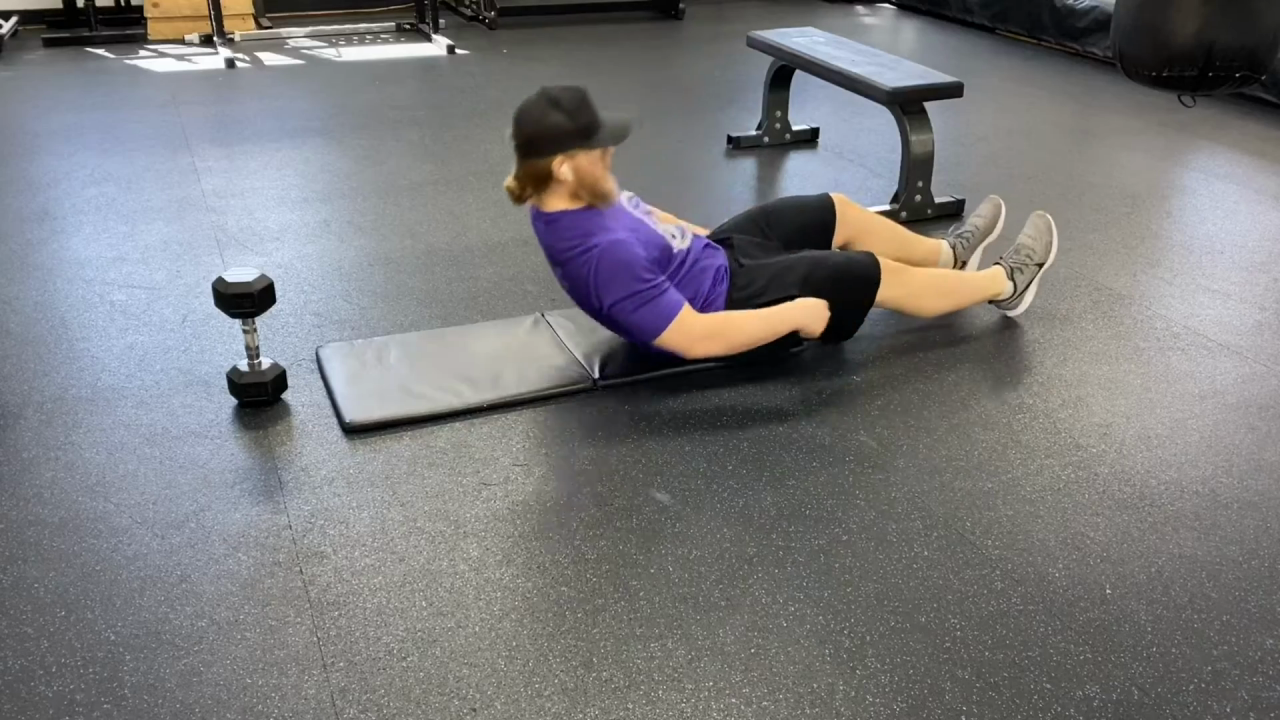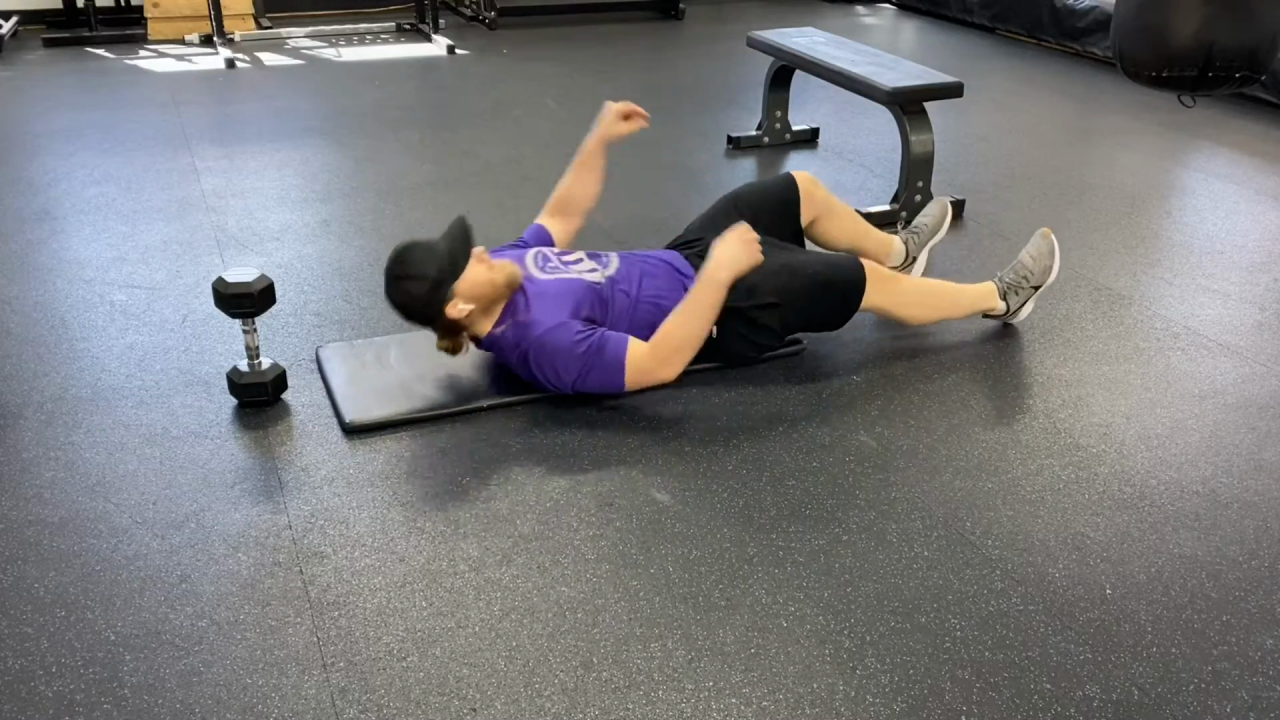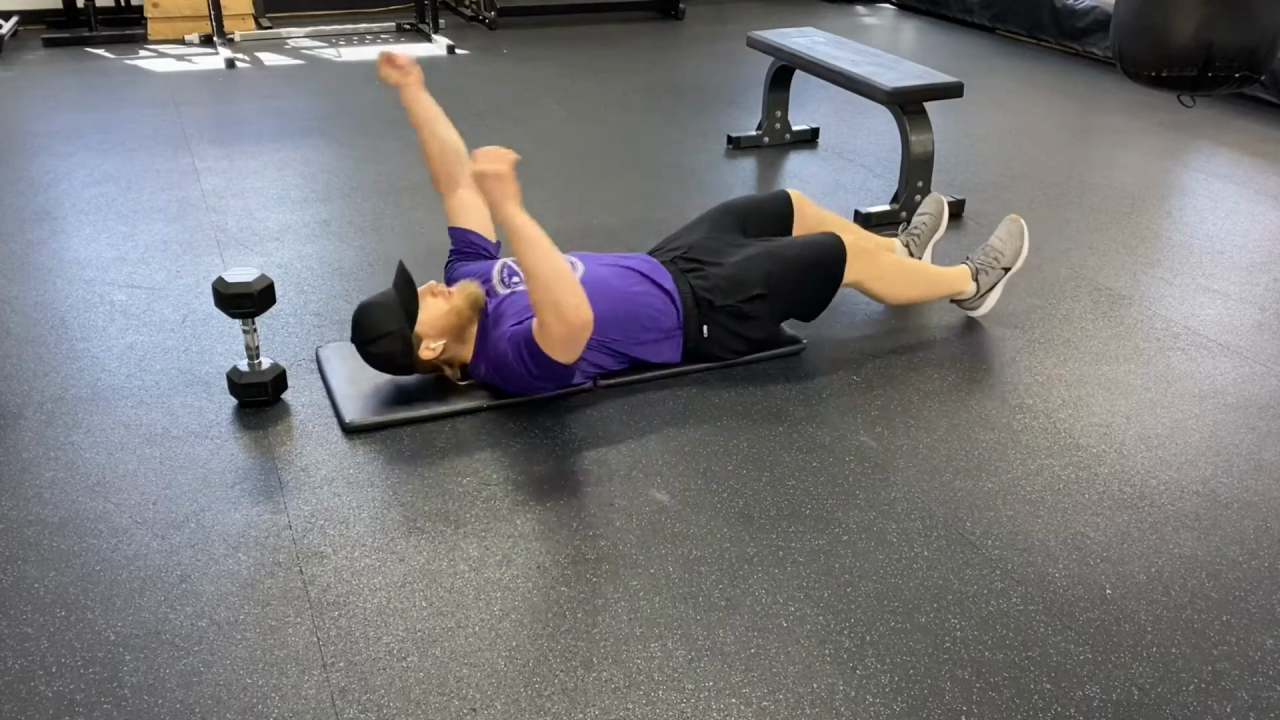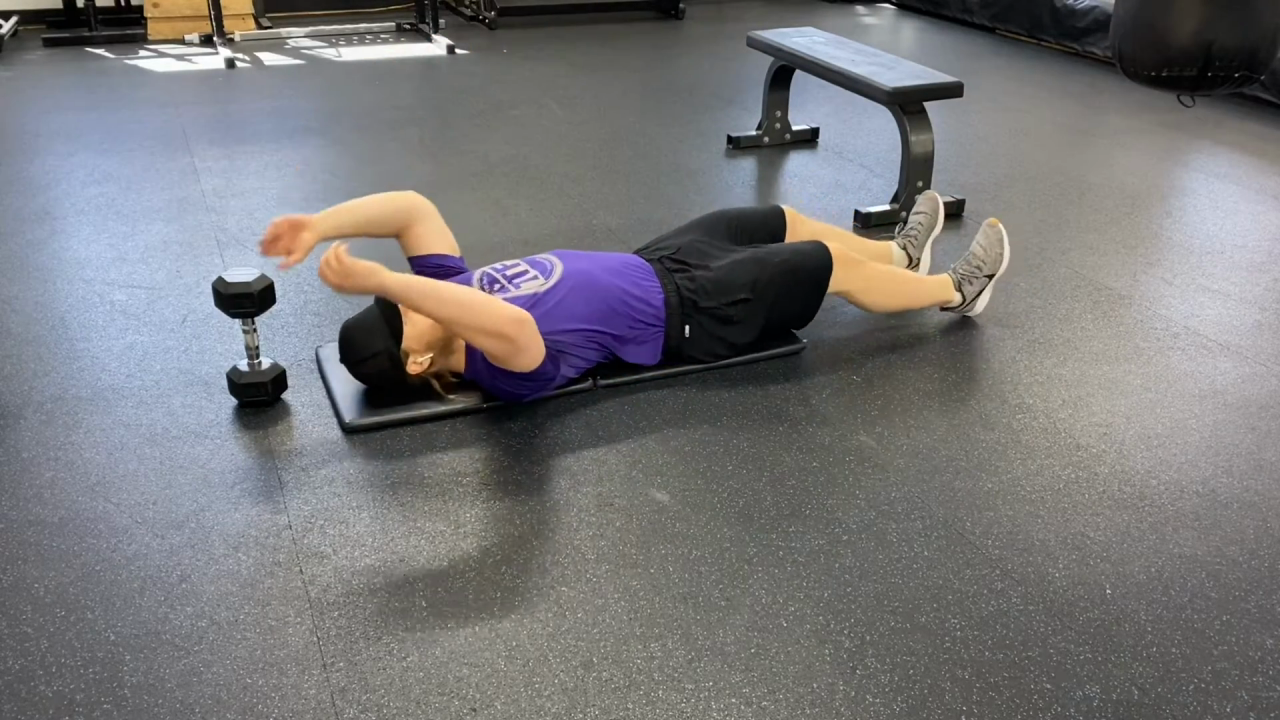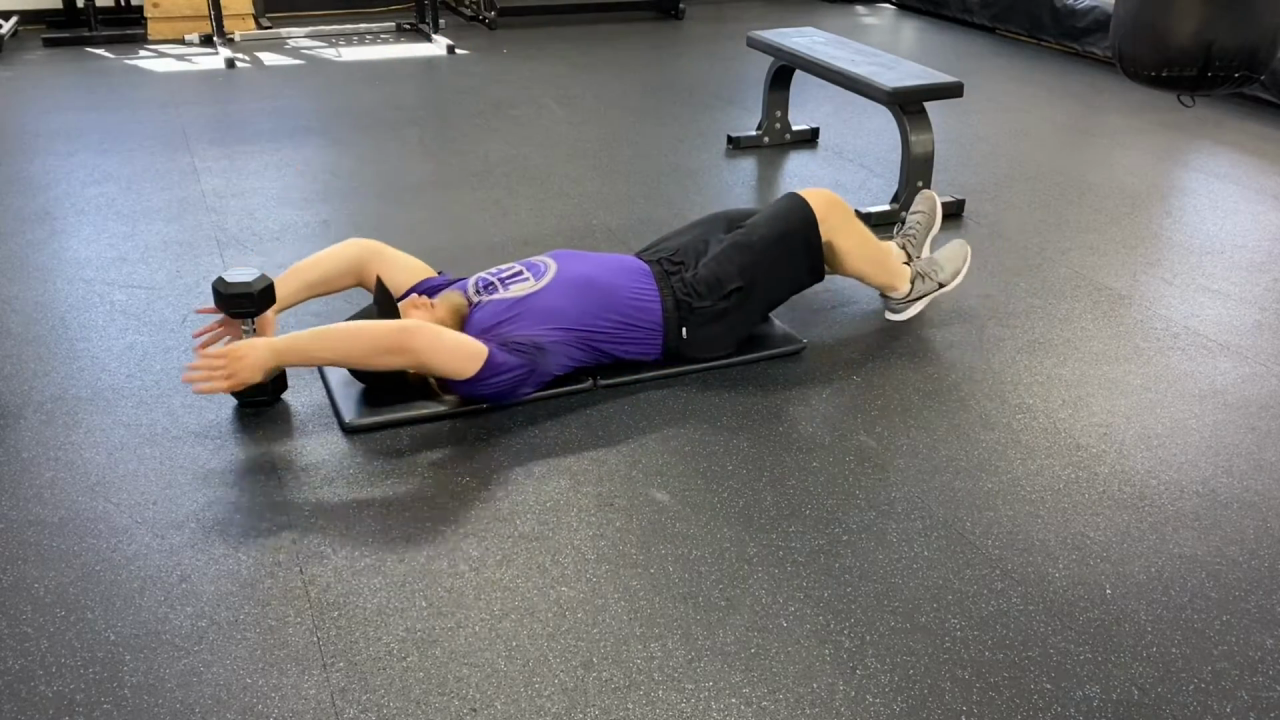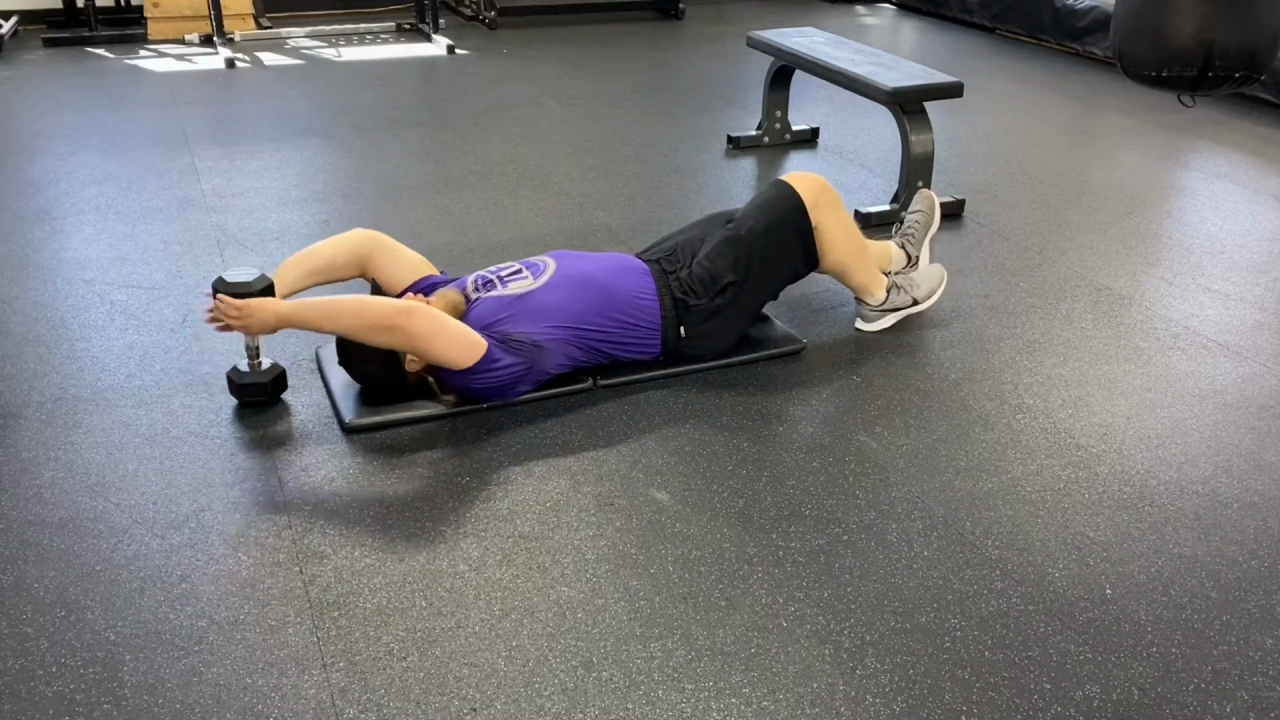
dt=0.4s
person 1, frame 1
left shoulder: (563, 197)
right shoulder: (600, 254)
right elbow: (696, 339)
left wrist: (703, 234)
right wrist: (796, 312)
left hip: (712, 258)
right hip: (723, 300)
left knee: (839, 211)
right knee: (878, 276)
left ankle: (947, 256)
right ankle: (1003, 284)
person 1, frame 2
left shoulder: (505, 267)
right shoulder: (542, 342)
left elbow: (564, 214)
right elbow: (658, 363)
left wrist: (598, 139)
right wrist: (722, 270)
left hip: (678, 259)
right hip: (711, 317)
left knee: (801, 191)
right knee: (868, 283)
left ankle: (897, 250)
right ankle: (996, 298)
person 1, frame 3
left shoulder: (469, 277)
right shoulder: (510, 355)
left elbow: (460, 182)
right elbow: (572, 320)
left wrist: (412, 93)
right wrist: (511, 205)
left hip: (663, 270)
right hip: (698, 315)
left knee: (790, 205)
right knee: (840, 256)
left ankle: (900, 250)
right ankle: (968, 285)
person 1, frame 4
left shoulder: (449, 294)
right shoulder: (500, 368)
left elbow: (413, 209)
right elbow: (515, 325)
left wrist: (316, 225)
right wrist: (374, 274)
left hip: (648, 270)
right hip: (683, 317)
left knee: (781, 220)
right knee: (833, 264)
left ankle: (896, 253)
right ankle: (953, 292)
person 1, frame 5
left shoulder: (449, 299)
right shoulder: (487, 372)
left elbow: (364, 253)
right elbow: (404, 341)
left wrist: (265, 302)
right wrist: (271, 350)
left hip: (649, 270)
right hip: (687, 314)
left knee: (770, 219)
right knee: (820, 208)
left ankle: (891, 251)
right ankle: (904, 285)
person 1, frame 6
left shoulder: (453, 300)
right shoulder: (484, 368)
left elbow: (365, 244)
right elbow: (402, 319)
left wrist: (268, 288)
right wrist: (277, 312)
left hip: (651, 272)
right hip: (687, 314)
left knee: (774, 221)
right knee: (806, 192)
left ankle: (888, 254)
right ankle: (880, 296)
